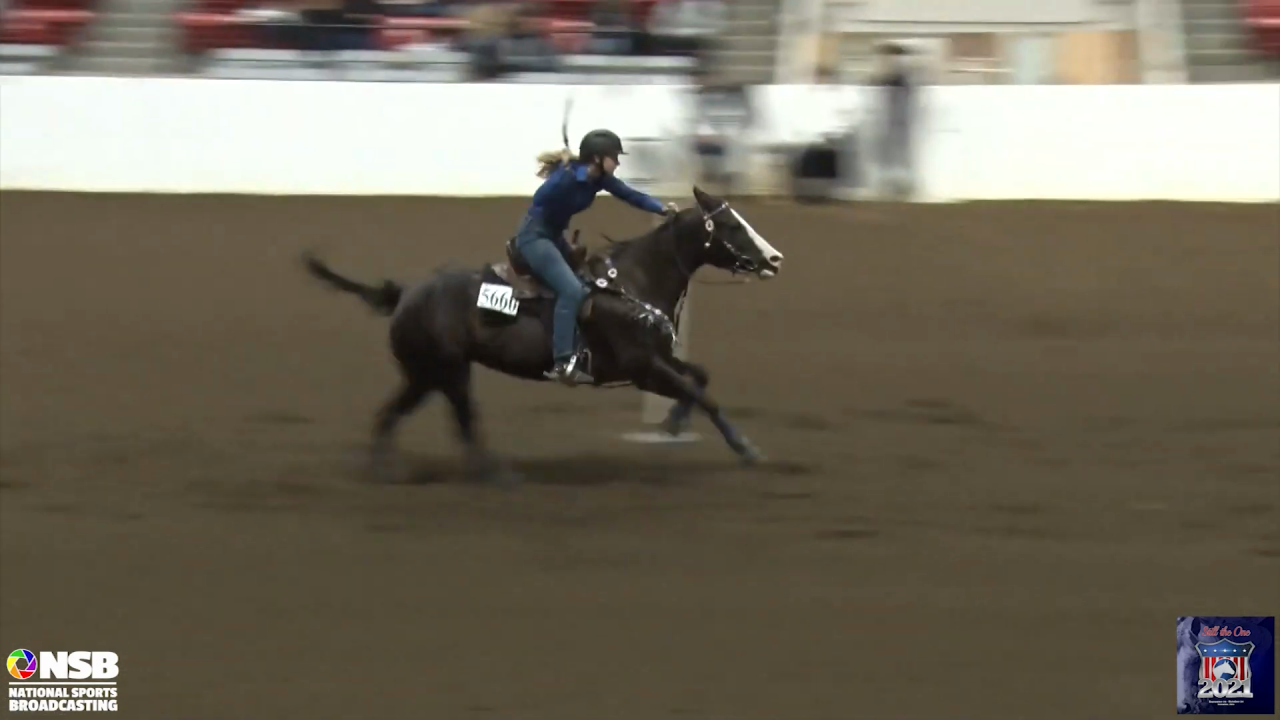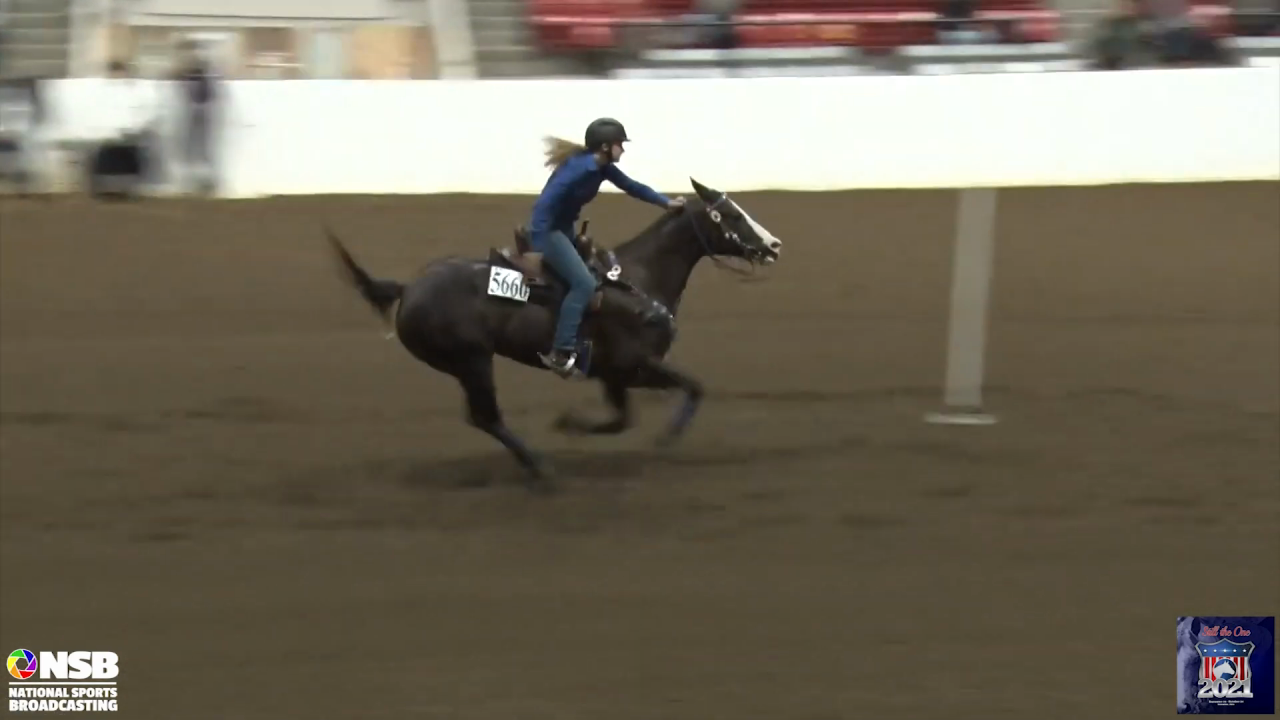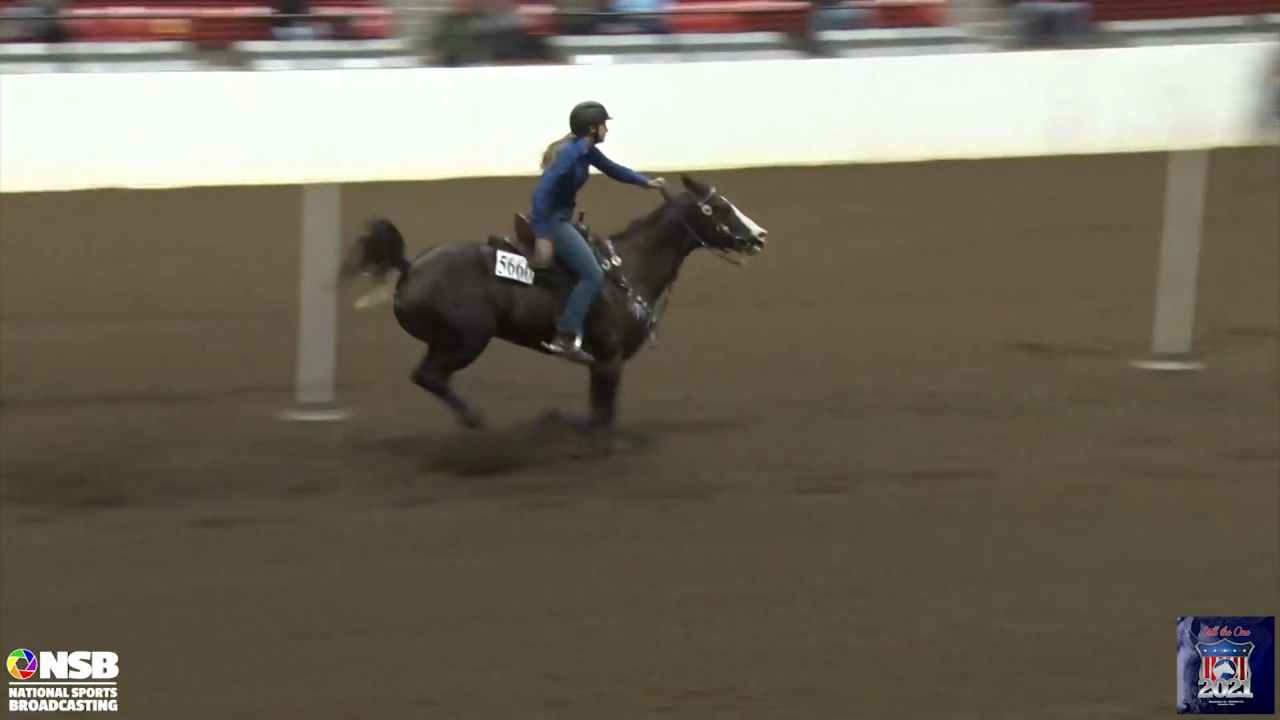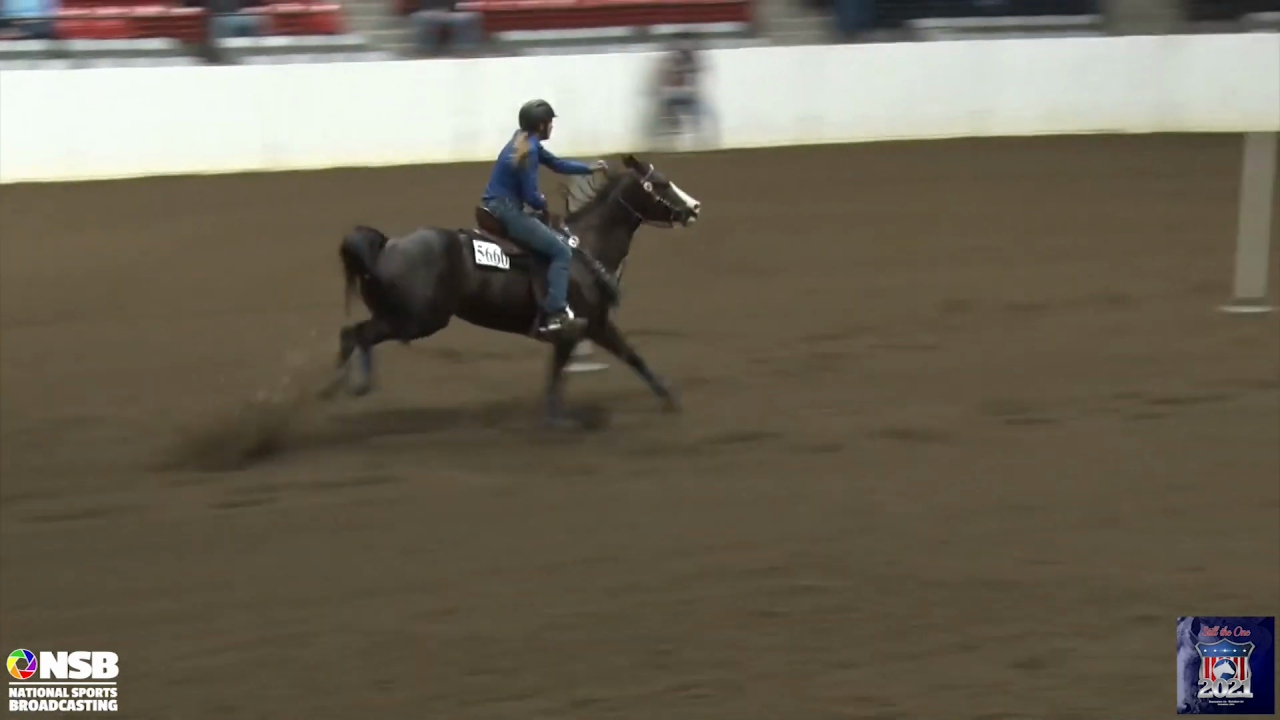
dt=0.3s
person 1, frame 1
left shoulder: (599, 178)
right shoulder: (567, 175)
left elbow: (630, 195)
right elbow: (540, 199)
left wrist: (662, 208)
right wrist: (564, 168)
left hip: (553, 236)
right hip: (533, 237)
right knee: (572, 291)
right ankle: (562, 362)
person 1, frame 2
left shoulder: (603, 167)
right shoulder: (577, 168)
left elbow: (634, 188)
right elbow: (545, 203)
left wrist: (667, 202)
right wrist: (536, 247)
left hip: (561, 229)
right hip: (547, 231)
left knee: (597, 275)
right knee: (584, 284)
right ankle: (561, 353)
person 1, frame 3
left shoulder: (586, 150)
right shoulder: (570, 153)
left elbow: (614, 170)
right elbow: (542, 192)
left wrist: (647, 182)
right wrist: (542, 236)
left hip: (557, 219)
right hip: (550, 220)
left knee: (590, 271)
right knee: (593, 274)
right ankle: (566, 336)
person 1, frame 4
left shoulder: (527, 144)
right shoulder: (529, 150)
left elbow: (557, 164)
right elbow: (531, 196)
left wrist: (590, 168)
right wrist: (544, 205)
left hip: (497, 210)
right hip: (506, 212)
right knee: (562, 252)
right ankle: (556, 315)
